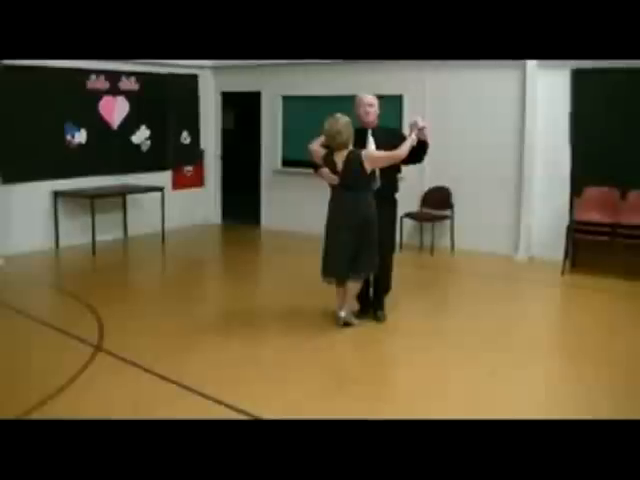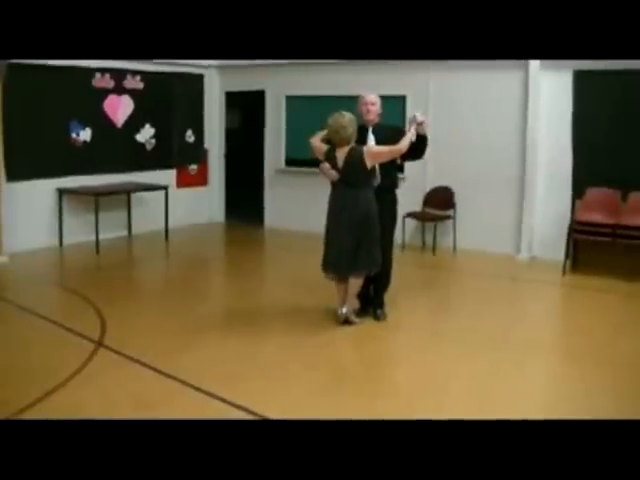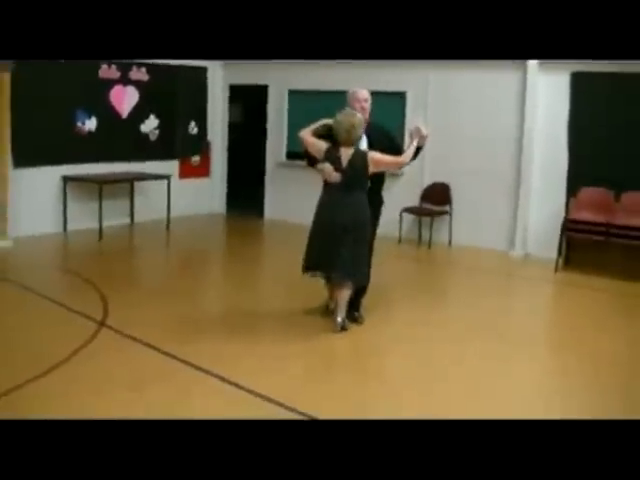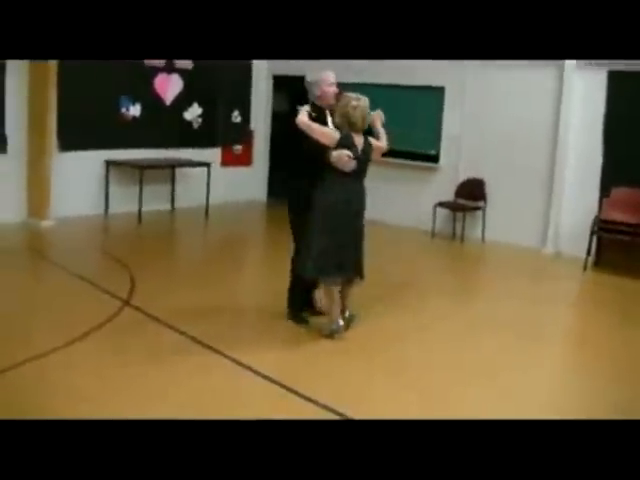
dt=1s
person 1, frame 1
left shoulder: (392, 135)
left elbow: (414, 157)
left wrist: (421, 137)
right wrist: (323, 170)
left hip: (385, 203)
left knee: (384, 253)
left ankle: (379, 302)
right ankle: (364, 301)
person 1, frame 2
left shoulder: (393, 133)
left elbow: (415, 153)
left wrist: (420, 132)
left hip: (385, 199)
left knee: (384, 251)
left ankle: (378, 301)
right ankle: (365, 299)
person 1, frame 3
left shoulder: (381, 133)
right shoulder: (335, 130)
left elbow: (401, 158)
right elbow: (311, 150)
left wrist: (418, 144)
right wrist: (320, 165)
left hip: (370, 201)
left ankle: (354, 304)
person 1, frame 4
left shoulder: (333, 117)
right shoulder: (306, 116)
left elbow: (347, 147)
right elbow: (303, 142)
right wrist: (330, 155)
right hip: (305, 194)
right knee: (305, 249)
left ankle: (306, 300)
right ankle: (296, 306)
person 2, frame 1
left shoulder: (326, 157)
right shoulder: (364, 157)
left elbow: (313, 146)
right elbow: (399, 154)
left wrist: (329, 134)
right wrist: (413, 136)
left hip: (338, 212)
right hip: (362, 212)
left knee: (341, 259)
right knee: (359, 263)
left ankle: (340, 308)
right ankle: (346, 311)
person 2, frame 2
left shoulder: (327, 153)
right shoulder: (366, 153)
left elbow: (314, 140)
right elbow: (400, 148)
left wrist: (330, 130)
right wrist: (412, 131)
left hip: (338, 208)
right hip: (362, 209)
left knee: (341, 257)
right knee: (360, 260)
left ankle: (341, 307)
right ankle: (348, 308)
person 2, frame 3
left shoulder: (327, 152)
right shoulder: (368, 158)
left elbow: (303, 134)
right elbow: (403, 161)
left wrist: (323, 122)
right wrist: (415, 141)
left hip: (329, 211)
right hip: (355, 214)
left knee: (329, 259)
right knee: (349, 265)
left ankle: (334, 302)
right ankle: (341, 315)
person 2, frame 4
left shoulder: (336, 137)
right shoulder: (369, 144)
left elbow: (301, 122)
right elbow: (384, 145)
left wrist: (305, 110)
right wrist: (378, 124)
left hip: (331, 204)
right hip: (354, 205)
left knee: (328, 261)
right knee: (348, 258)
left ankle: (335, 320)
right ankle: (345, 311)
